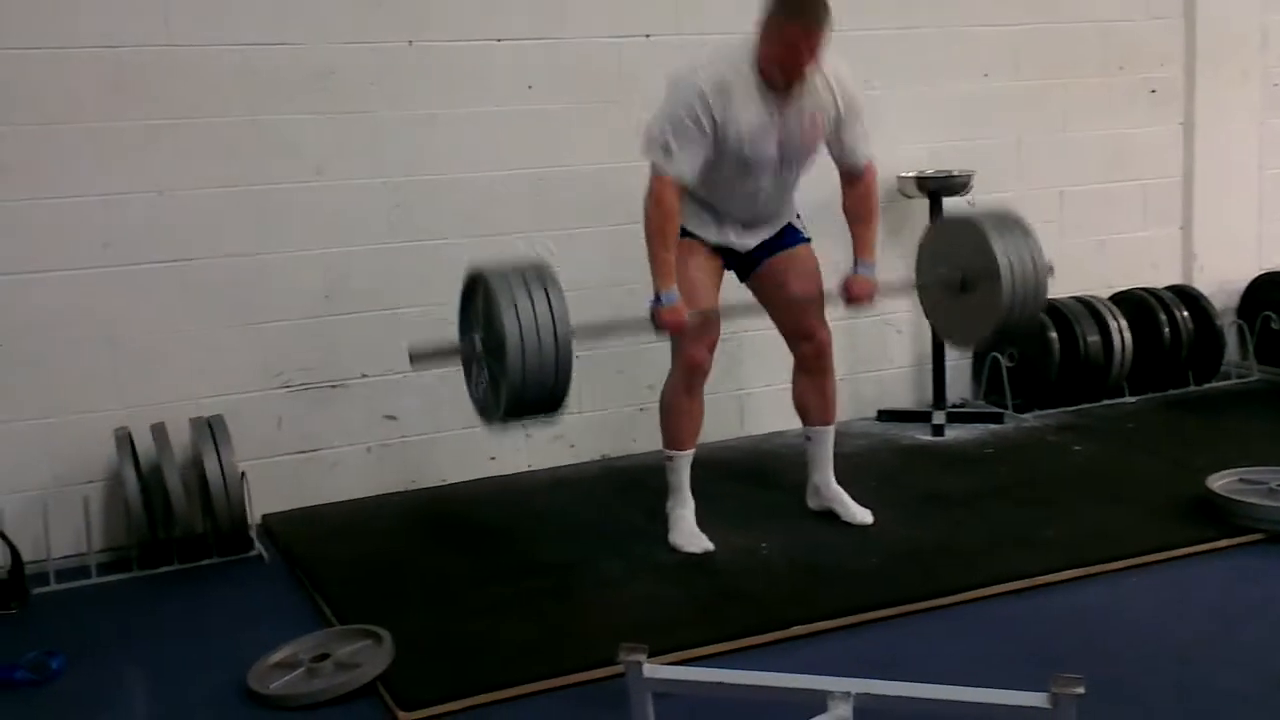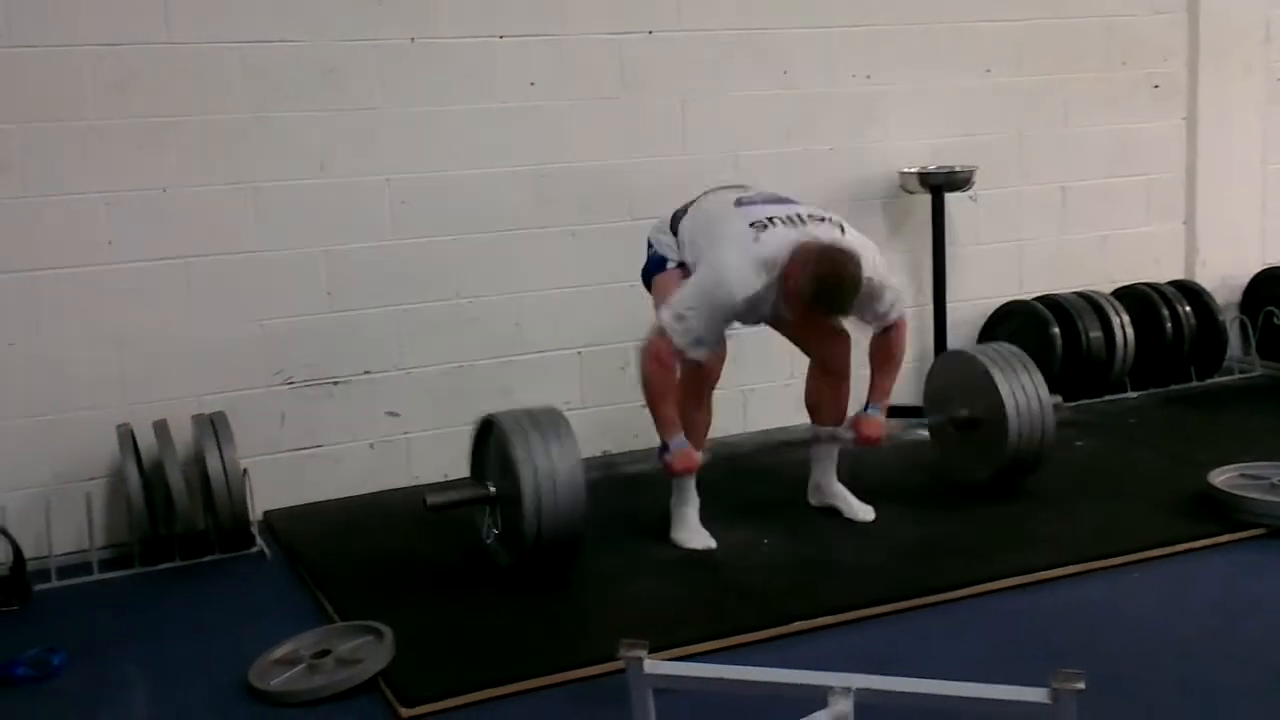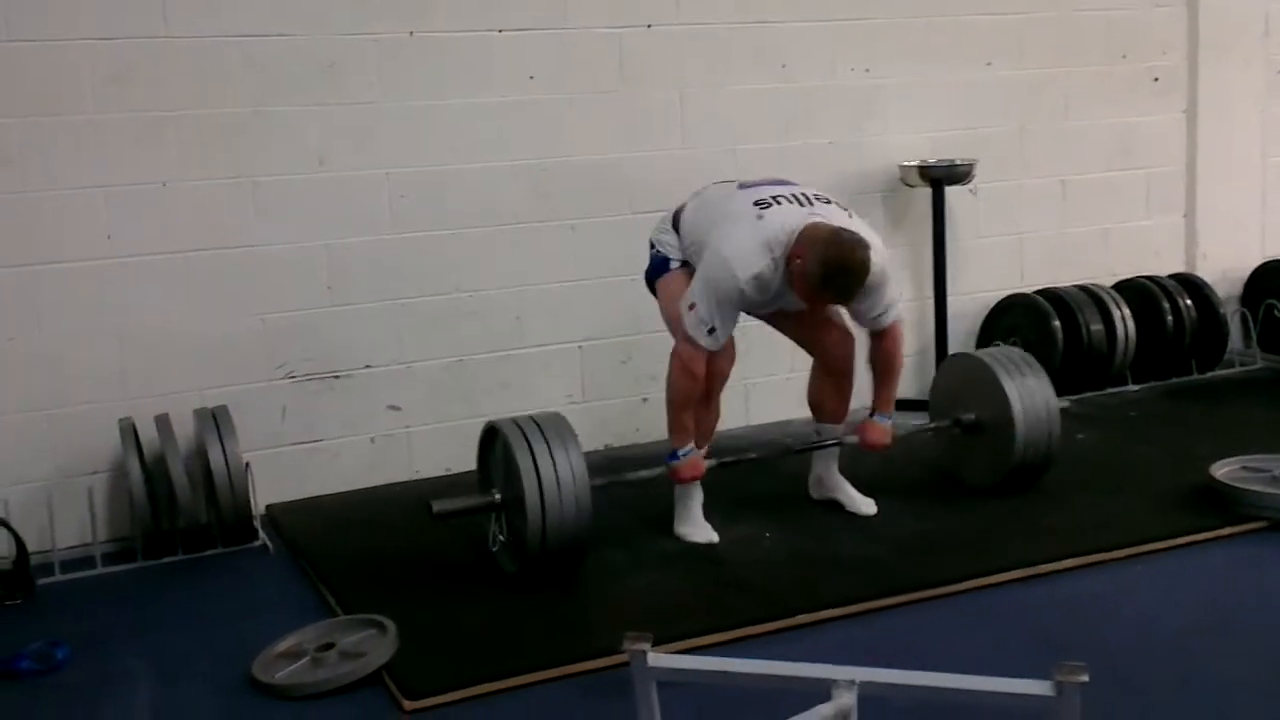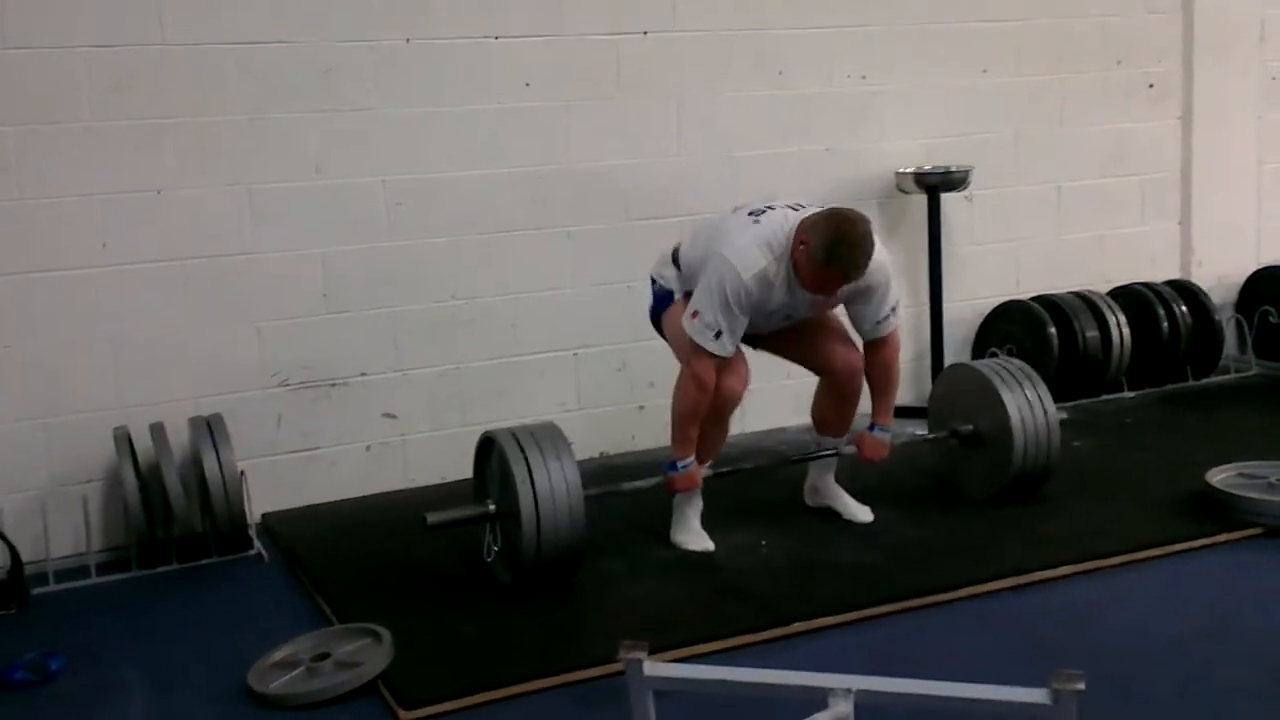
dt=0.3s
person 1, frame 1
left shoulder: (833, 89)
right shoulder: (706, 88)
left elbow: (859, 176)
right elbow: (664, 188)
left wrist: (864, 266)
right wrist: (666, 292)
left hip: (772, 222)
right hip: (698, 222)
left knee: (815, 343)
right knee: (694, 356)
left ankle: (823, 483)
right ankle: (679, 504)
person 1, frame 2
left shoulder: (865, 270)
right shoulder: (731, 282)
left elbow: (891, 328)
right elbow: (657, 356)
left wrist: (876, 411)
right wrist: (673, 445)
right hip: (681, 248)
left knee: (835, 348)
right knee: (703, 367)
left ankle: (824, 481)
right ankle: (684, 508)
person 1, frame 3
left shoulder: (867, 258)
right shoulder: (740, 264)
left elbow: (886, 333)
right elbow: (690, 356)
left wrist: (882, 416)
right wrist: (683, 450)
left hip: (773, 249)
right hip: (683, 250)
left knee: (838, 347)
right knee: (714, 364)
left ankle: (826, 474)
right ankle: (688, 500)
person 1, frame 4
left shoulder: (870, 263)
right shoulder: (744, 263)
left elbow: (883, 341)
right elbow: (700, 364)
left wrist: (881, 427)
right wrist: (682, 459)
right hip: (686, 289)
left knee: (847, 366)
right knee: (726, 387)
left ankle: (821, 482)
right ankle: (686, 505)
